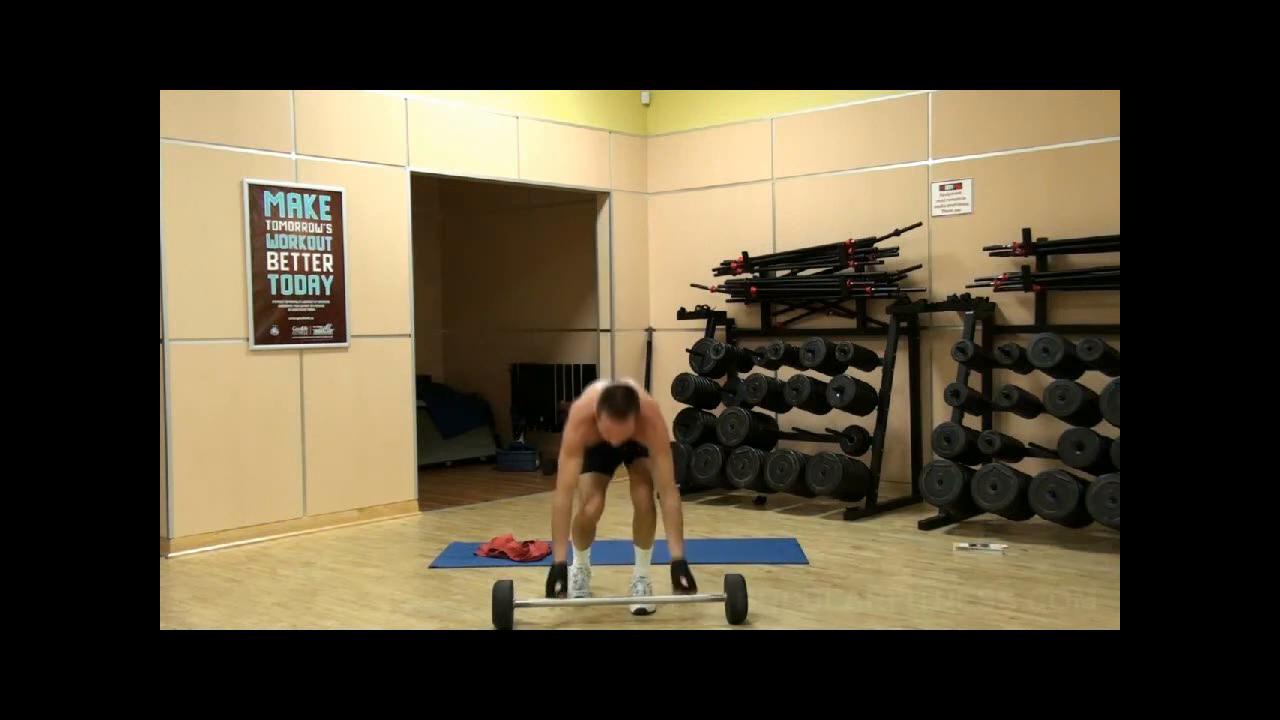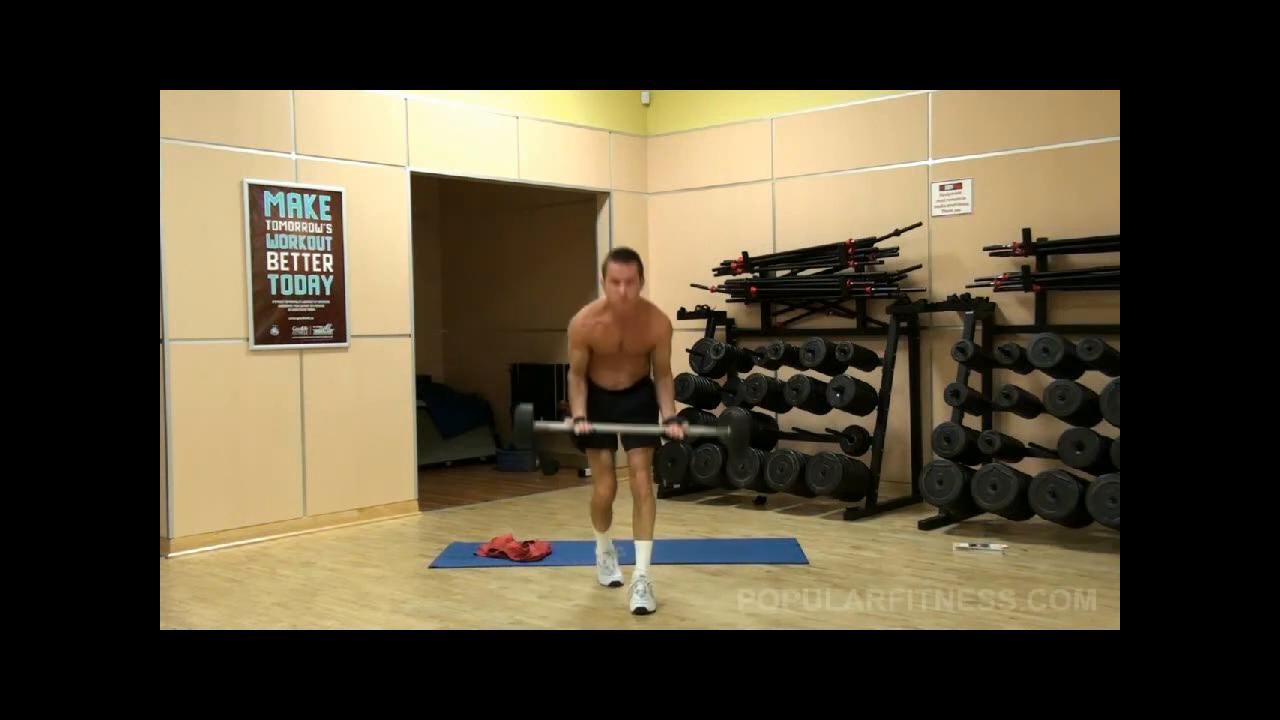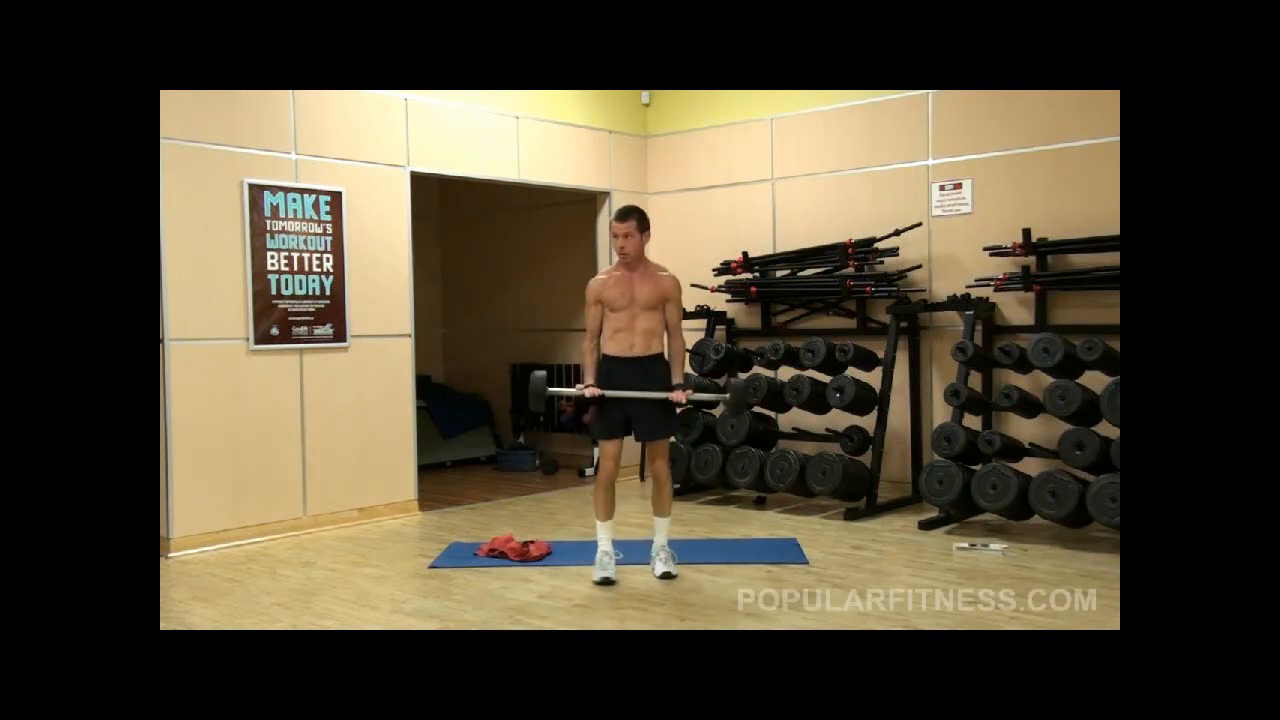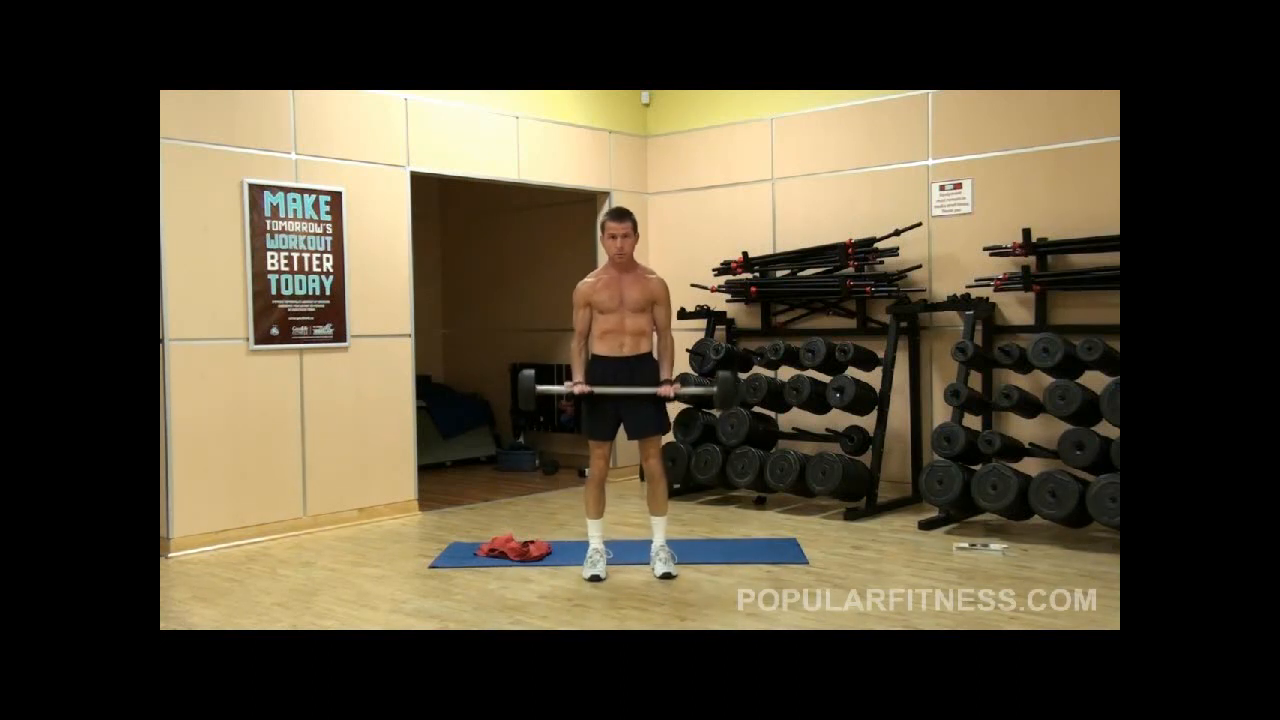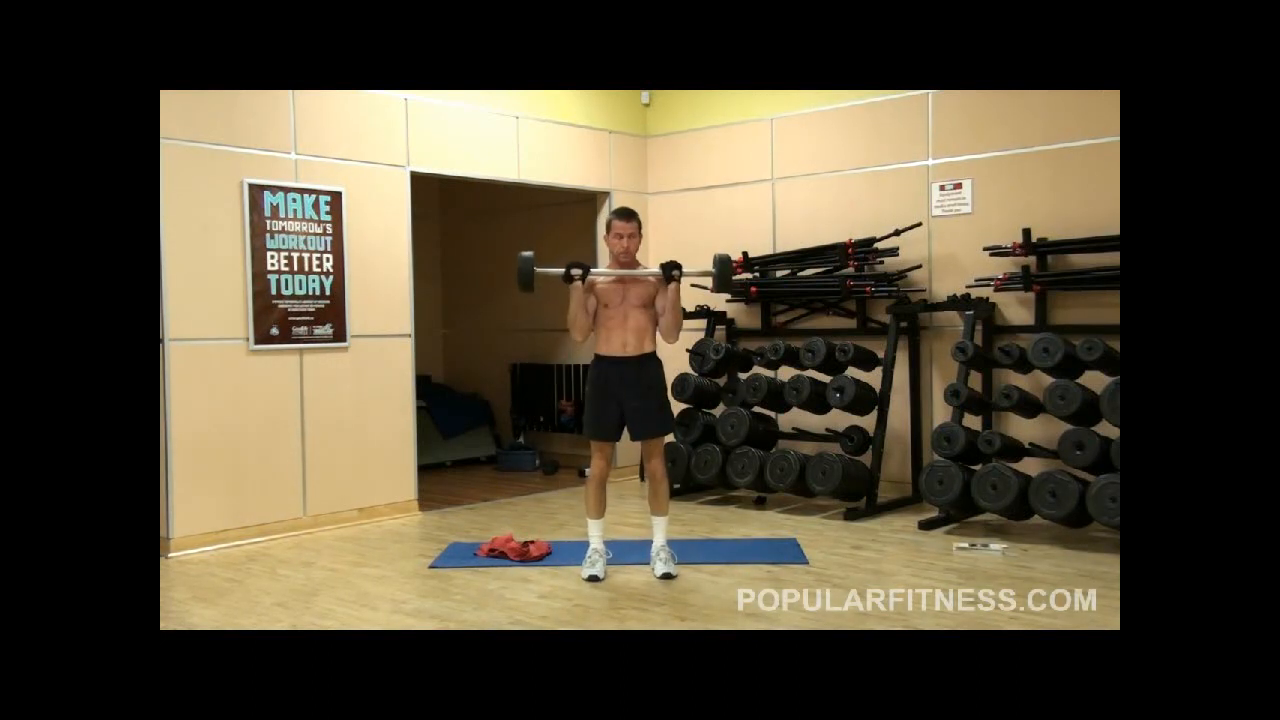
dt=1s
person 1, frame 1
left shoulder: (652, 422)
right shoulder: (580, 421)
left elbow: (667, 490)
right elbow: (564, 493)
left wrist: (678, 559)
right wrist: (559, 561)
left hip: (639, 442)
right hip: (594, 445)
left knee: (644, 498)
right knee: (590, 506)
left ankle: (641, 578)
right ankle: (579, 568)
person 1, frame 2
left shoulder: (658, 323)
right shoulder: (584, 323)
left elbow: (662, 372)
right elbow: (577, 372)
left wrist: (669, 415)
right wrist: (578, 414)
left hip: (638, 395)
right hip: (598, 397)
left knee: (641, 482)
right knee: (604, 487)
left ankle: (641, 577)
right ankle: (605, 552)
person 1, frame 3
left shoulder: (666, 281)
right shoulder: (599, 284)
left elbow: (675, 336)
right elbow: (591, 338)
left wrist: (678, 382)
right wrist: (589, 380)
left hip: (653, 372)
right hip: (612, 373)
left knee: (659, 465)
right knee: (608, 467)
left ankle: (661, 545)
right ankle: (605, 548)
person 1, frame 4
left shoulder: (654, 284)
right shoulder: (587, 288)
left elbow: (664, 334)
right elbow: (579, 339)
left wrist: (667, 375)
right wrist: (578, 375)
left hip: (643, 372)
right hip: (601, 373)
left knee: (653, 461)
right knee: (598, 463)
left ankle: (659, 545)
right ankle: (596, 547)
person 1, frame 5
left shoulder: (655, 281)
right shoulder: (593, 283)
left elbow: (671, 334)
right elbow: (578, 333)
left wrist: (673, 285)
right wrist: (576, 286)
left hip: (645, 371)
right hip: (605, 372)
left knee: (655, 461)
right knee: (599, 463)
left ankle: (660, 545)
right ankle: (596, 547)
